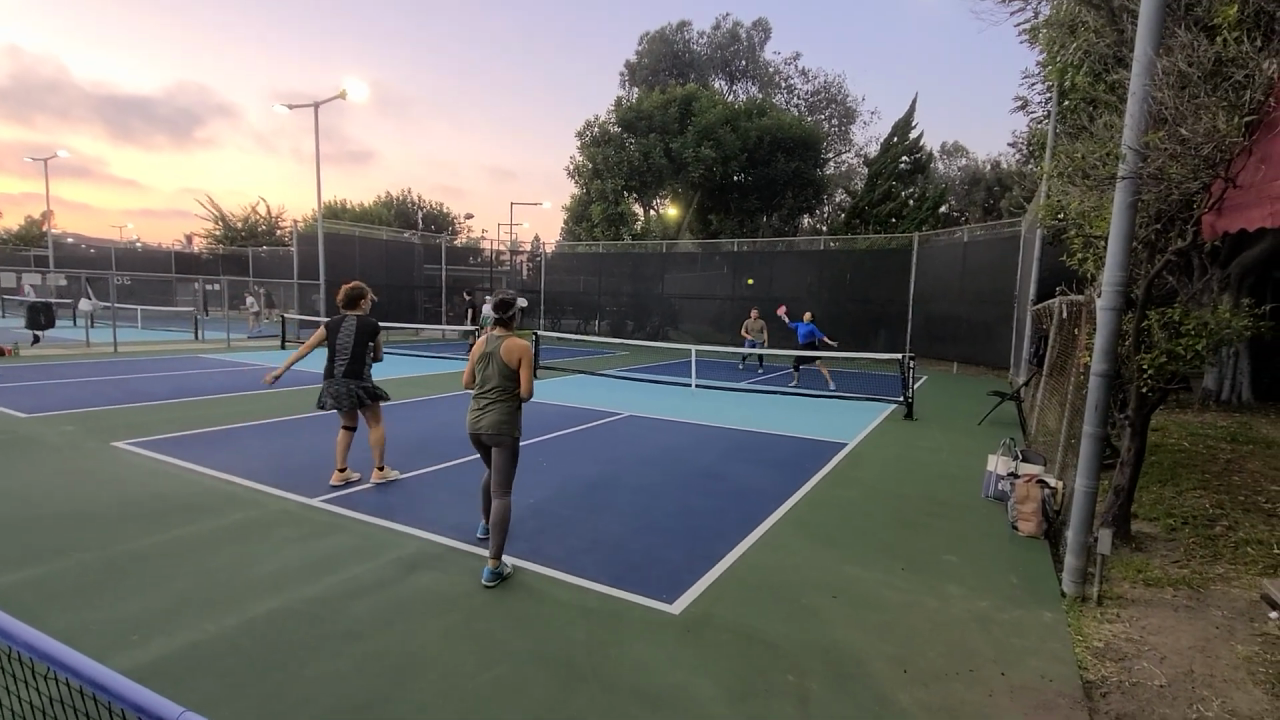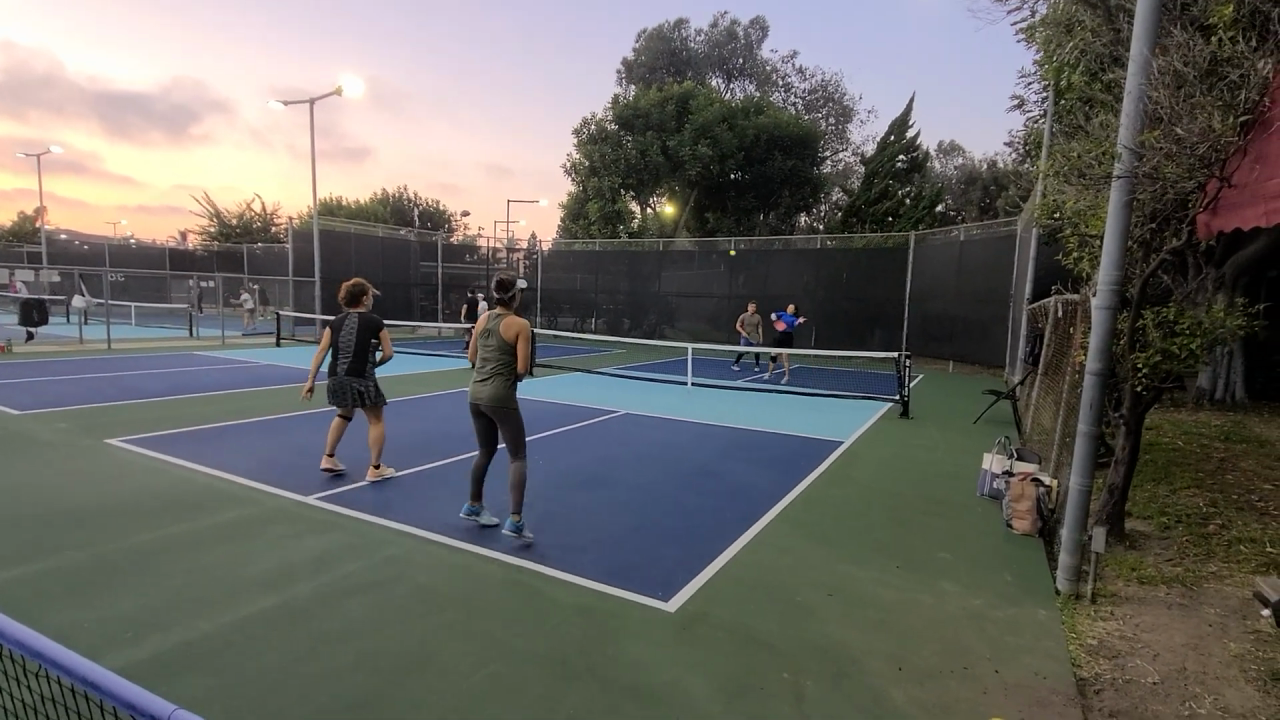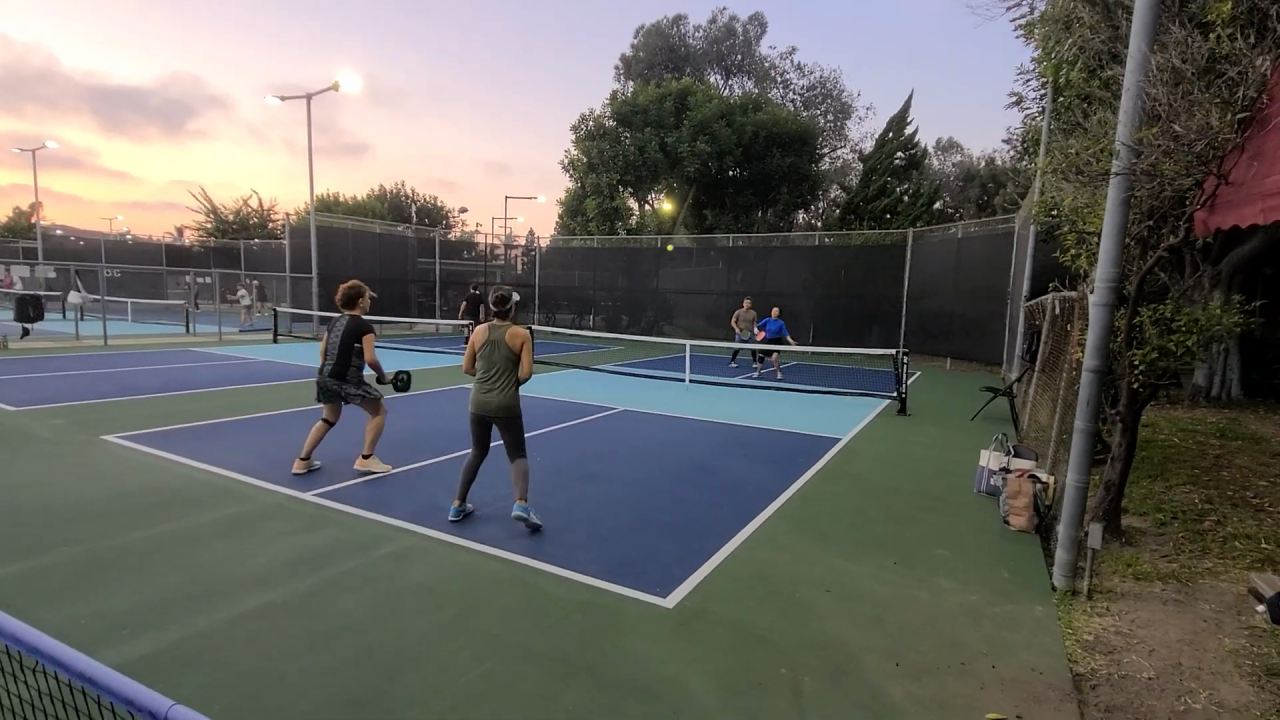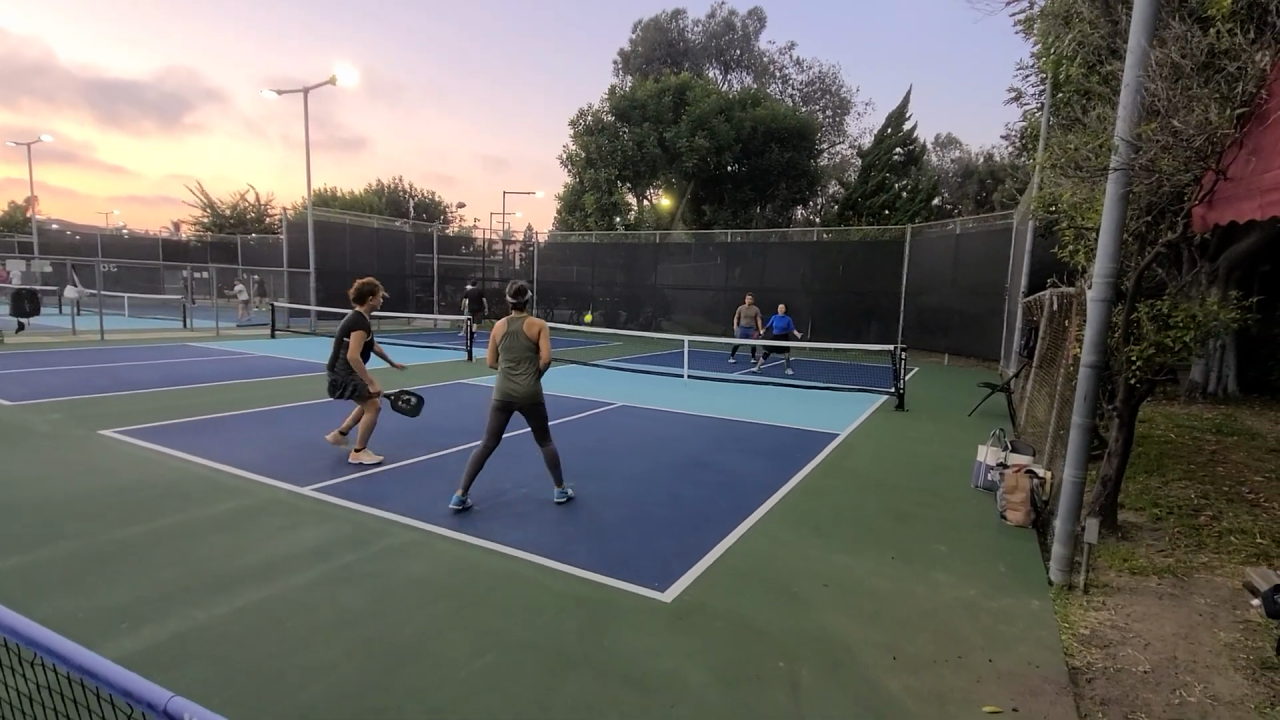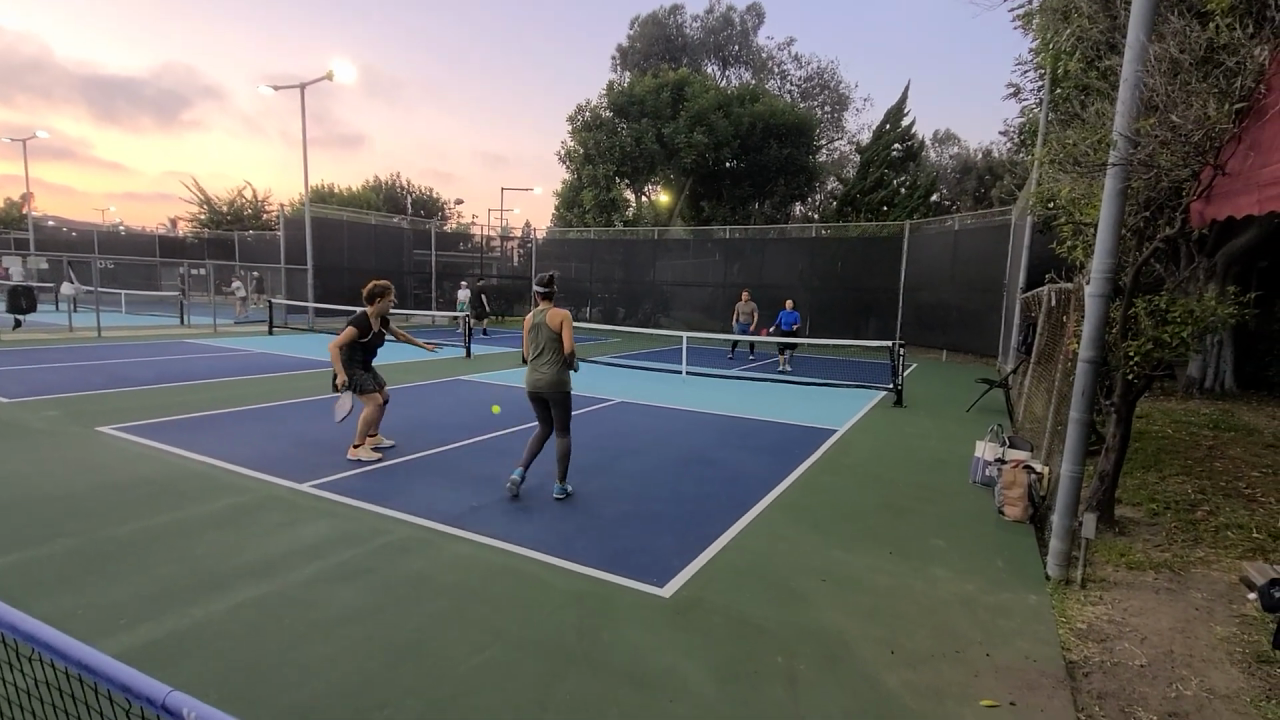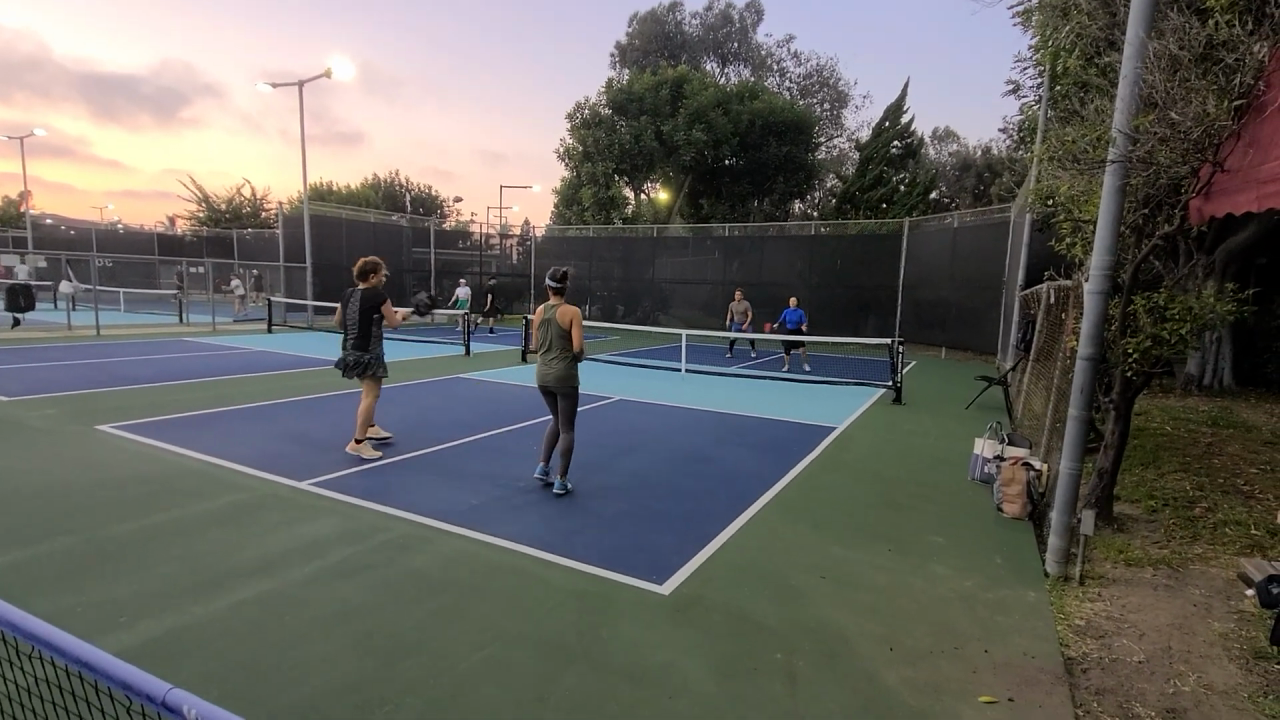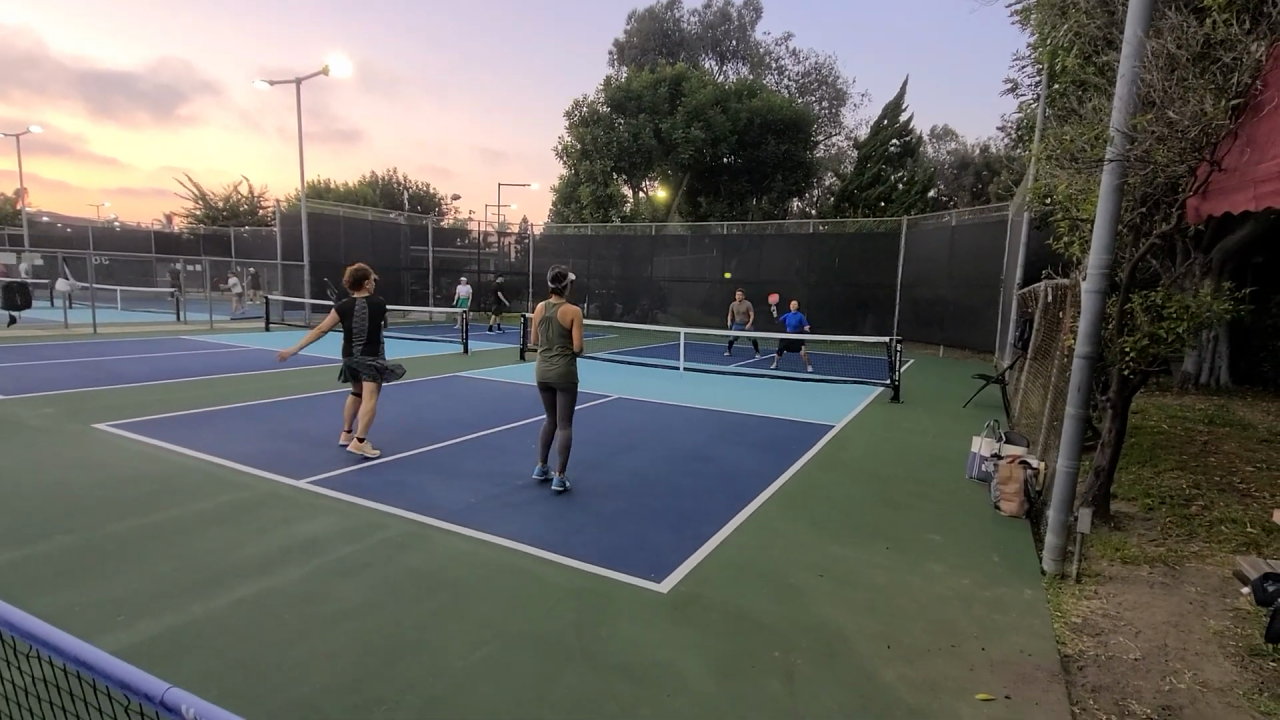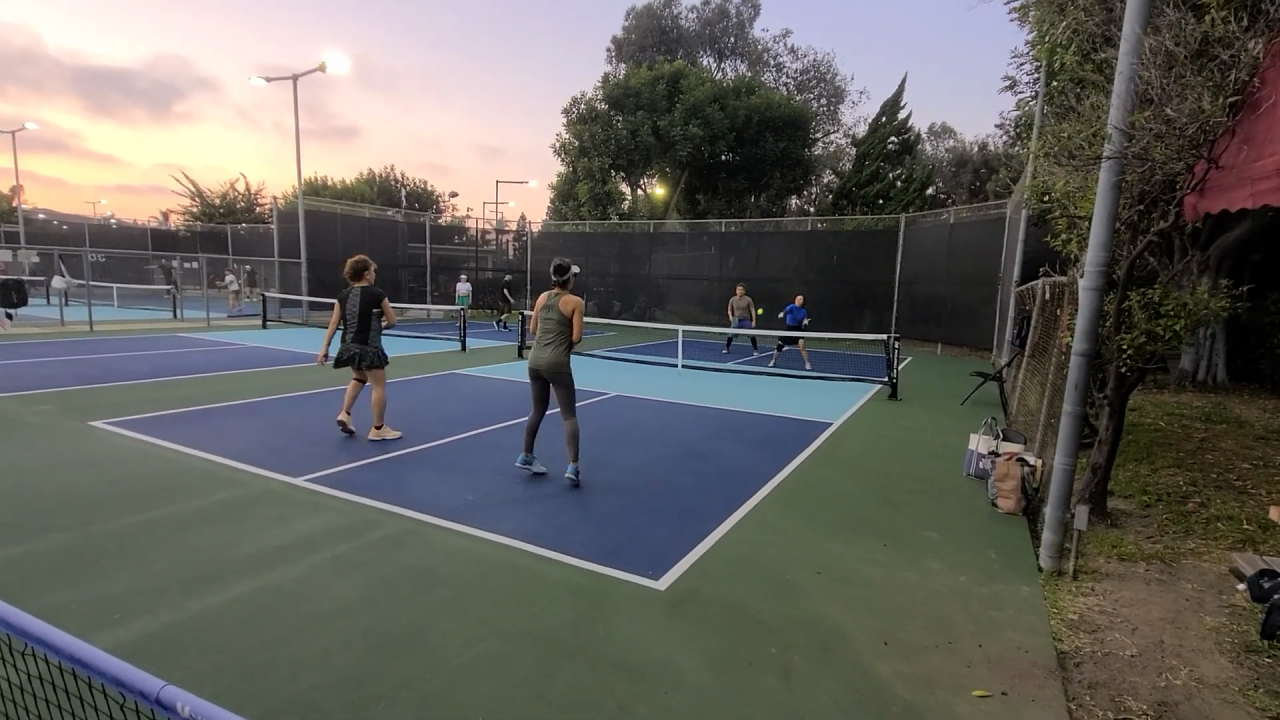
dt=0.3s
person 1, frame 1
left shoulder: (481, 342)
right shoulder: (521, 347)
left elbow: (467, 382)
right elbow: (526, 393)
left hip: (476, 422)
right hip: (503, 425)
left knee: (493, 473)
right knee: (502, 492)
left ankle: (486, 524)
right ankle: (493, 566)
person 1, frame 2
left shoulder: (483, 319)
right shoulder: (520, 325)
left elbow: (472, 356)
right elbow: (523, 369)
left hip: (476, 394)
right hip: (501, 398)
left knee: (486, 451)
right knee: (518, 458)
left ankle: (473, 506)
right ankle: (515, 521)
person 1, frame 3
left shoulder: (479, 332)
right shoulder: (522, 335)
left elbow: (467, 368)
right elbow: (526, 374)
left hip: (479, 403)
right hip: (506, 405)
left knee: (477, 453)
right knee: (518, 458)
left ankle: (458, 505)
right ankle: (521, 505)
person 1, frame 4
left shoulder: (499, 326)
right shoulder: (539, 325)
left elbow: (491, 362)
right elbow: (545, 360)
right wrist: (533, 375)
left hip: (503, 392)
right hip: (530, 393)
left knee: (488, 444)
right knee: (545, 441)
left ankle: (460, 495)
right ankle: (560, 489)
person 1, frame 5
left shoulder: (529, 318)
right shoulder: (562, 315)
left elbow: (527, 355)
right elbow: (569, 350)
right wrist: (570, 364)
left hip: (533, 381)
right hip: (556, 382)
left knee: (543, 429)
right knee: (563, 433)
left ankle: (520, 471)
right ankle: (561, 486)
person 1, frame 6
left shoulder: (539, 311)
right shoulder: (573, 312)
left elbow: (535, 346)
right elbow: (578, 348)
right wrist: (579, 356)
left hip: (543, 375)
right hip: (564, 376)
left knee: (556, 421)
right knee: (567, 429)
left ankle: (543, 467)
right ankle: (561, 481)
person 1, frame 7
left shoulder: (540, 308)
right shoulder: (573, 311)
left elbow: (534, 341)
right elbow: (578, 348)
left hip: (543, 372)
right hip: (564, 374)
left knee: (551, 419)
right knee: (564, 425)
left ankle: (541, 467)
right ankle: (559, 477)
person 1, frame 8
left shoulder: (543, 297)
right shoulder: (575, 302)
right elbow: (577, 338)
left hip: (536, 360)
right hip: (557, 363)
left knee: (538, 410)
right knee: (569, 416)
left ankle: (526, 457)
right ankle: (573, 466)
person 2, frame 1
left shoulder: (331, 324)
right shoulder: (372, 325)
left elbow: (306, 348)
right elbow: (378, 357)
left wrist: (281, 370)
left hip: (333, 381)
right hip: (358, 382)
left knee: (349, 424)
right knee: (375, 423)
left ankle: (340, 473)
right ankle: (380, 471)
person 2, frame 2
left shoulder: (335, 322)
right shoulder: (375, 322)
left elbow: (321, 352)
right elbow: (388, 353)
left wrist: (310, 381)
right wrist: (373, 364)
left hip: (337, 378)
right hip: (362, 379)
left knee: (344, 415)
right knee: (376, 421)
left ankle: (329, 459)
right ankle: (375, 469)
person 2, frame 3
left shoulder: (335, 322)
right shoulder: (364, 326)
left elbow: (323, 352)
right elbow: (370, 359)
right wrist: (382, 375)
left hip: (328, 378)
right hip: (348, 381)
left knee: (329, 419)
right knee: (379, 410)
left ankle: (302, 461)
right ankle: (366, 458)
person 2, frame 4
left shoulder: (358, 318)
right shoulder: (359, 323)
left elbow: (372, 346)
right elbow: (353, 356)
left wrist: (392, 363)
right wrist: (371, 382)
left hip: (345, 371)
right hip: (343, 373)
left knee: (369, 404)
right knee: (373, 406)
left ankle: (340, 434)
right ankle: (358, 452)
person 2, frame 5
left shoulder: (382, 319)
right shoulder: (360, 322)
left elbow: (400, 334)
right elbow: (334, 346)
left wrist: (422, 345)
right wrist: (340, 373)
left hip: (364, 367)
right hip: (351, 368)
left knee: (383, 397)
right knee: (374, 403)
left ankle: (372, 437)
right ankle: (357, 448)
person 2, frame 6
left shoulder: (349, 294)
right shoulder: (378, 295)
left elbow: (337, 322)
right elbow: (393, 323)
right wrist: (402, 314)
left hip: (351, 349)
right hip: (367, 352)
left knee: (370, 391)
right knee: (371, 394)
left ankle: (370, 428)
right ankle: (357, 443)
person 2, frame 7
left shoulder: (342, 306)
right shoulder: (379, 303)
left elbow: (321, 329)
left wrist: (294, 349)
left hip: (351, 358)
right hip: (372, 358)
left knee: (356, 392)
right knee: (369, 398)
left ankle: (347, 433)
right ankle: (360, 442)
person 2, frame 8
left shoulder: (343, 295)
right shoulder: (377, 294)
left elbow: (333, 323)
right elbow: (392, 321)
left wrist: (325, 348)
right wrist: (380, 326)
left hip: (348, 345)
right hip: (368, 346)
left knee: (359, 378)
right knee: (379, 386)
left ankle: (345, 415)
right ankle: (378, 429)
